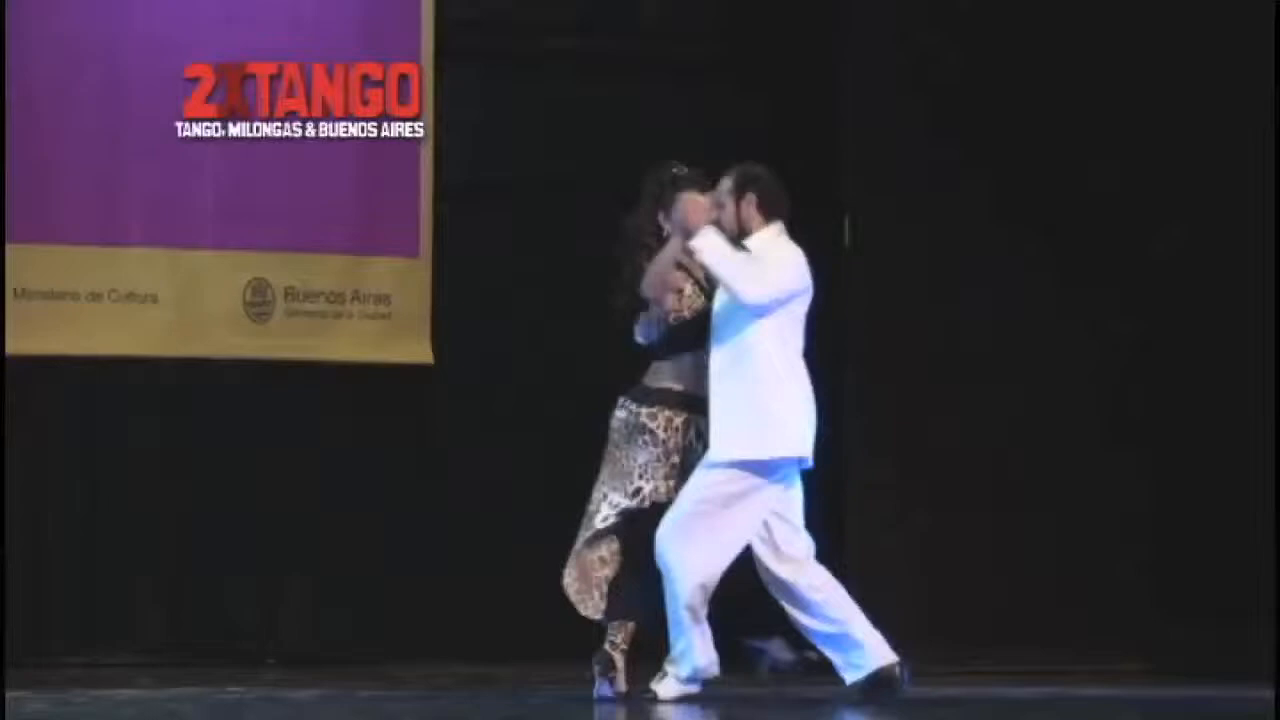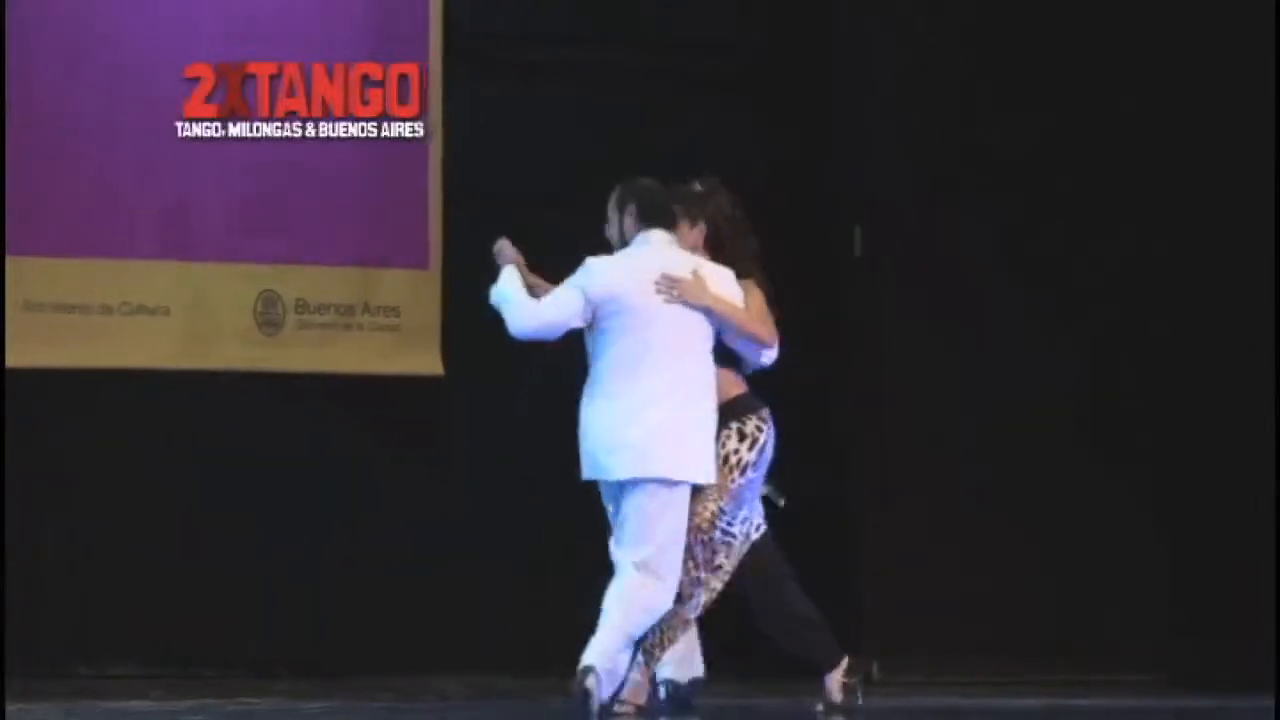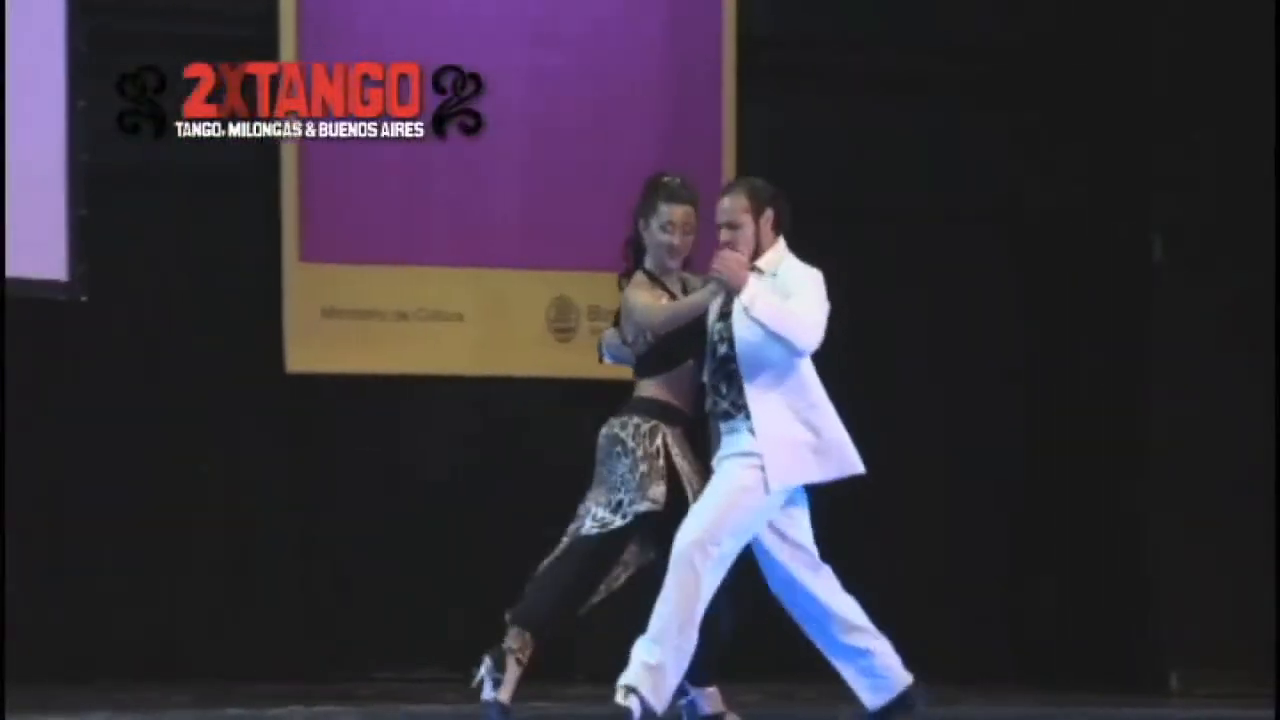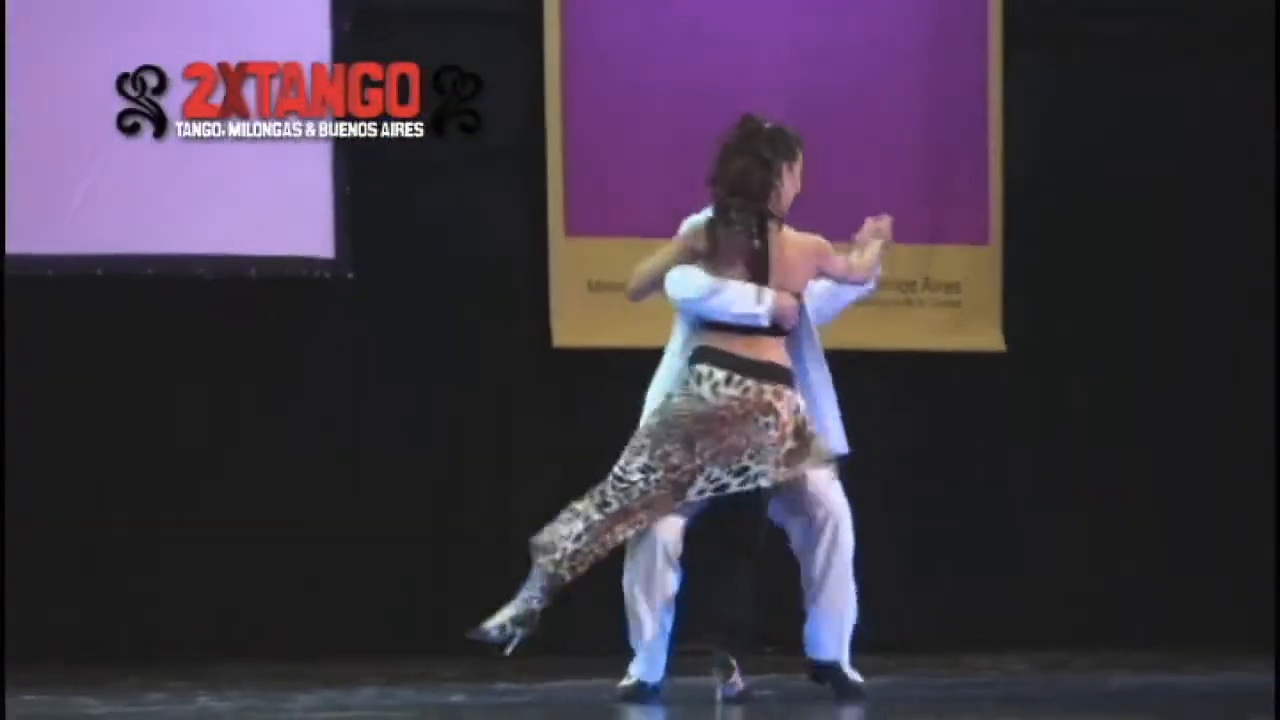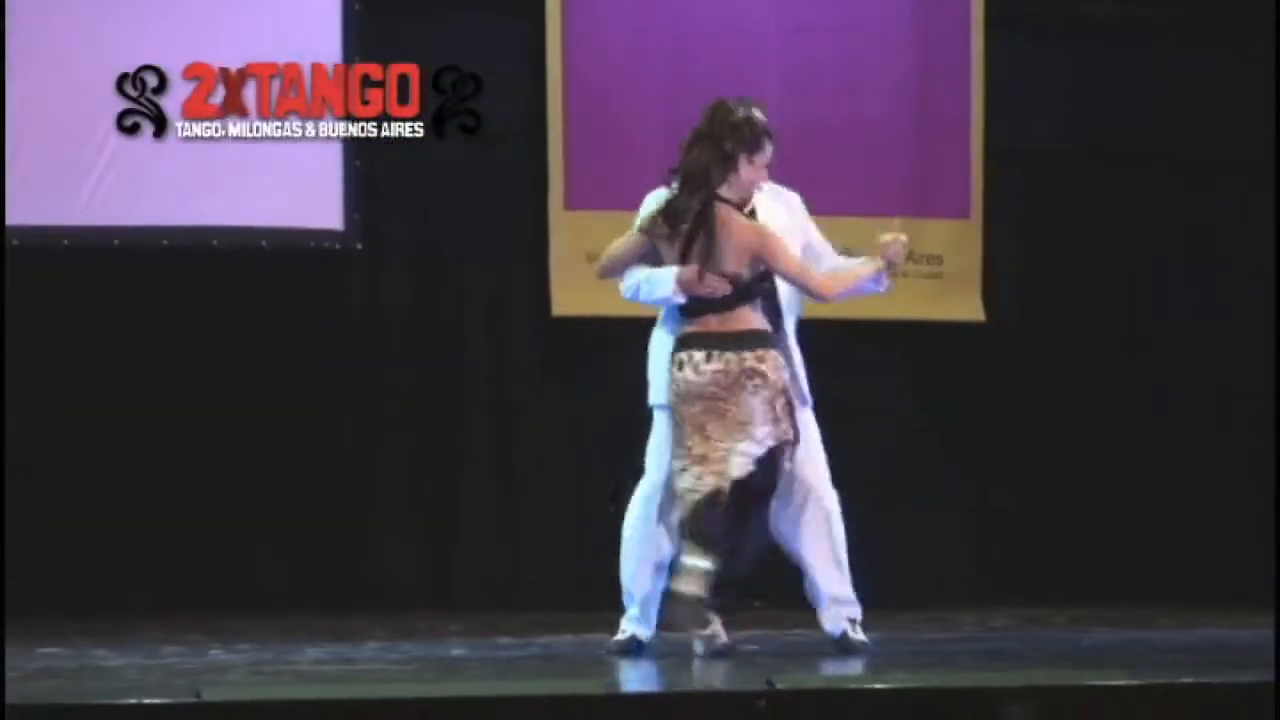
dt=1s
person 1, frame 1
left shoulder: (704, 275)
right shoulder: (661, 273)
right elbow: (652, 289)
right wrist: (678, 245)
left hip: (699, 418)
right hip: (655, 416)
right knee: (644, 540)
right ankle: (613, 661)
person 1, frame 2
left shoulder: (732, 284)
right shoulder: (668, 286)
left elbow: (765, 337)
left wrist: (709, 303)
left hip: (739, 428)
left knee: (695, 547)
right knee: (755, 564)
right ankle: (835, 671)
person 1, frame 3
left shoulder: (688, 282)
right shoulder: (639, 289)
right elbow: (658, 319)
right wrist: (718, 292)
left hip: (665, 433)
right hip: (647, 434)
left knee: (592, 553)
left ankle: (508, 655)
person 1, frame 4
left shoulder: (706, 236)
right shoulder: (801, 247)
right elbow: (860, 271)
left wrist: (666, 252)
right wrist: (874, 239)
left hip: (708, 385)
right hip: (771, 399)
left knee: (619, 498)
left ankle: (525, 607)
person 1, frame 5
left shoulder: (668, 217)
right shoulder: (749, 233)
left elbow: (606, 267)
right elbow: (826, 288)
right wrist: (882, 259)
left hip: (692, 368)
right hip: (756, 365)
left knee: (704, 484)
right knee: (750, 488)
person 2, frame 1
left shoulder: (783, 257)
right shoulder: (757, 261)
left elbow: (754, 291)
left wrist: (702, 235)
left hip: (764, 434)
right hip: (764, 433)
left knee: (680, 541)
right knee: (787, 563)
left ankle: (689, 667)
right ankle: (873, 660)
person 2, frame 2
left shoulder: (605, 273)
right shoulder: (718, 278)
left elbow: (527, 323)
left wrist: (509, 270)
right wrist: (704, 361)
left hip: (610, 438)
right hip: (674, 445)
left knee: (638, 564)
right knee: (645, 574)
right ankle: (598, 670)
person 2, frame 3
left shoulder: (801, 280)
right shoulder: (737, 286)
left elbow: (804, 338)
left wrist: (744, 290)
left hip: (772, 442)
right hip: (739, 441)
left knee: (696, 548)
right knee: (801, 580)
person 2, frame 4
right shoulder: (706, 232)
left elbow: (818, 306)
right elbow: (685, 286)
right wrist: (766, 303)
left knee: (827, 512)
right knee: (655, 537)
left ankle: (828, 657)
right ankle: (647, 668)
person 2, frame 5
left shoulder: (783, 203)
right shoulder: (670, 201)
left elbow: (827, 271)
right elbow: (633, 279)
left wrist: (877, 271)
right wrist: (679, 282)
left knee: (809, 490)
right knee: (660, 496)
left ankle: (841, 616)
right ankle: (636, 622)
